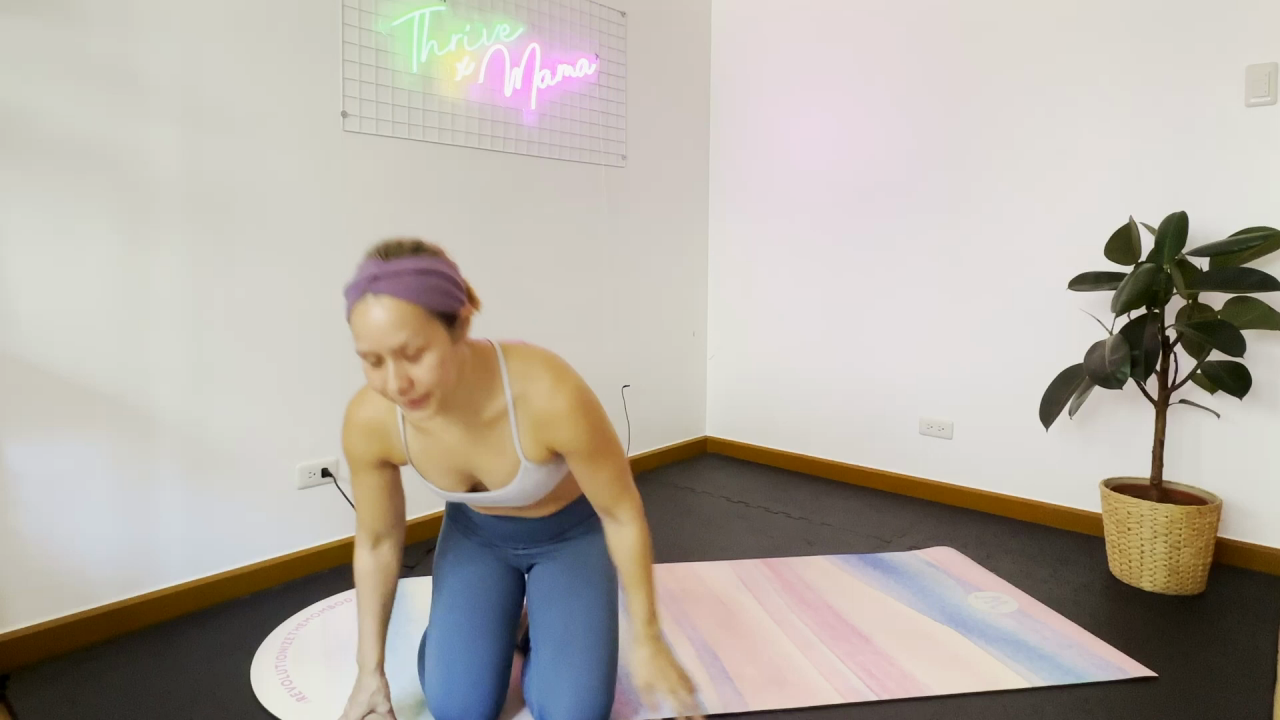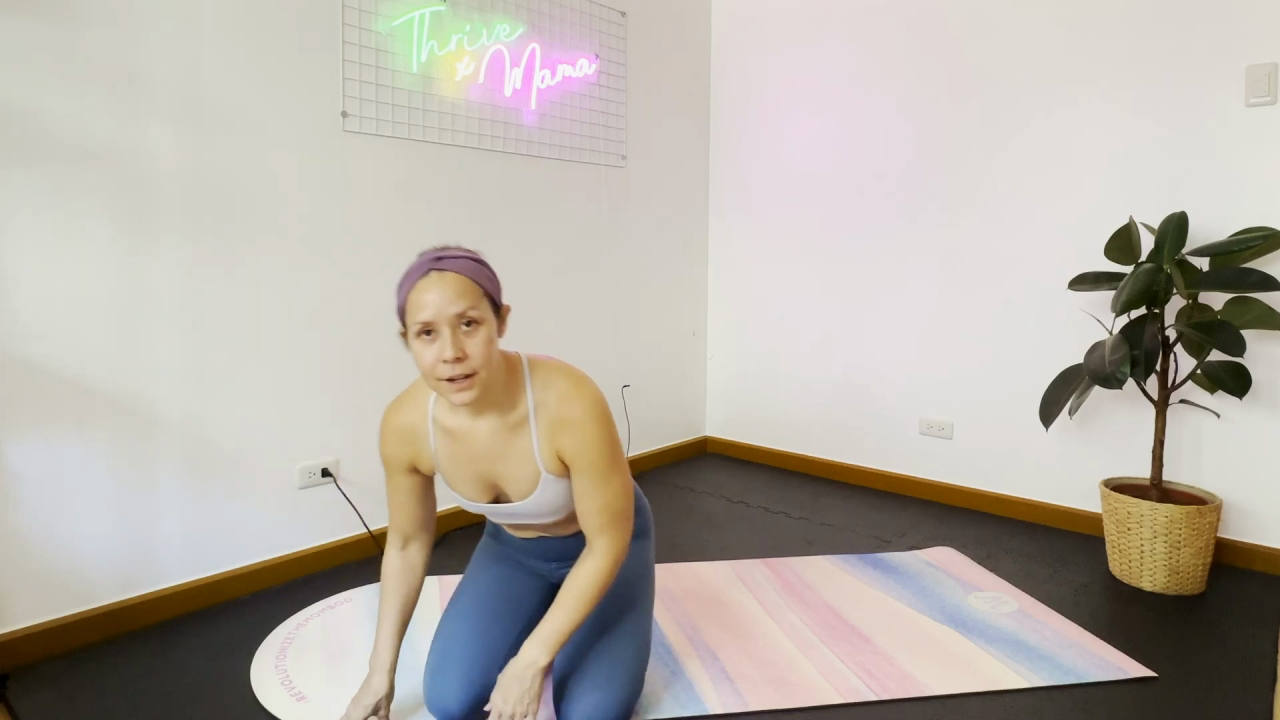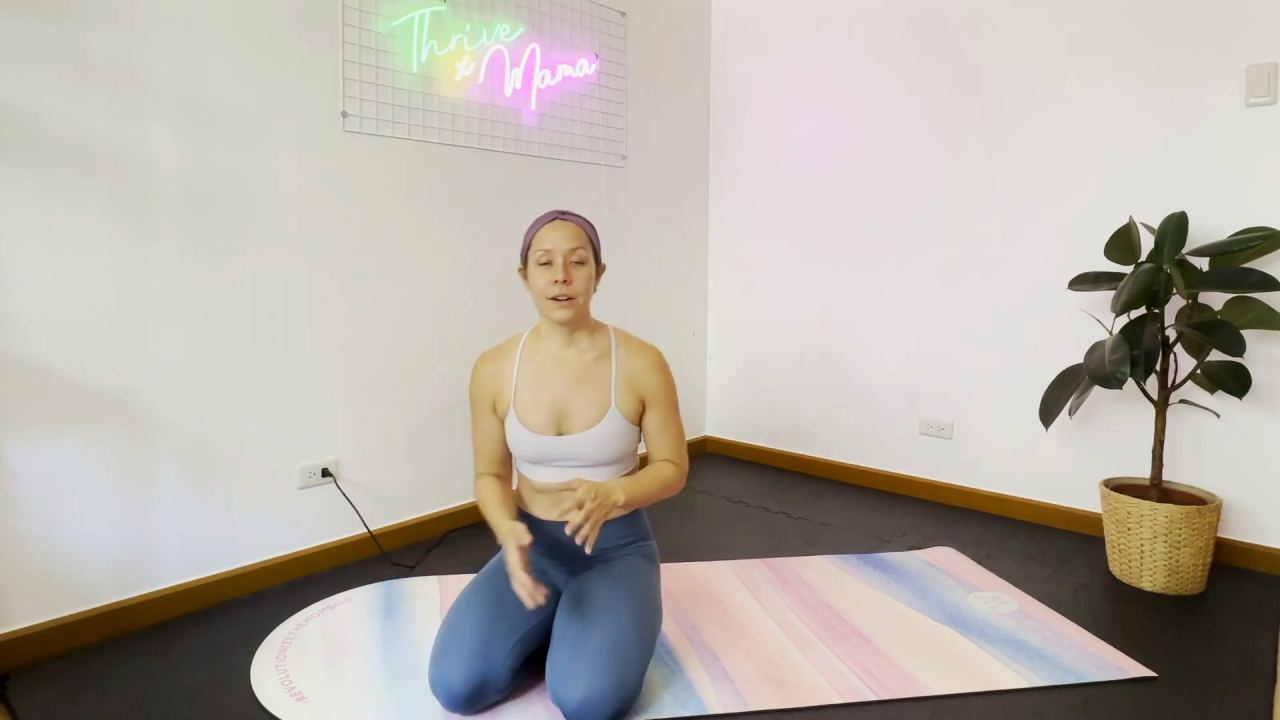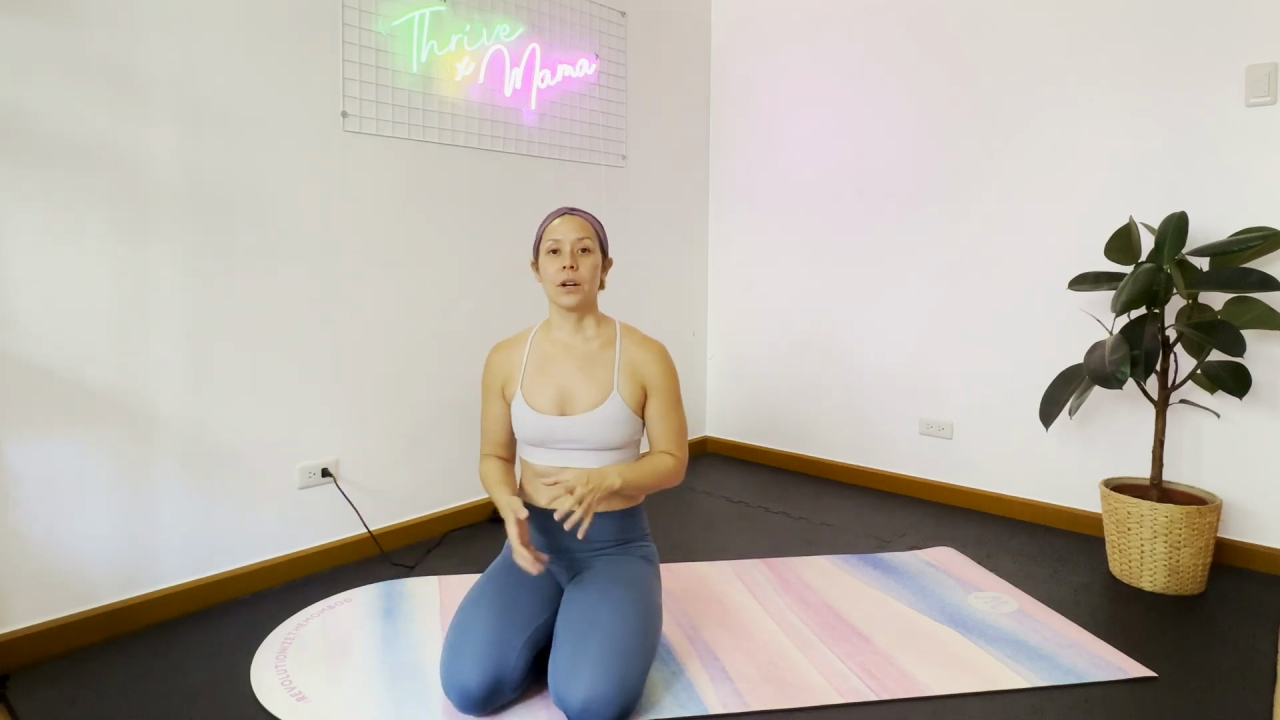
dt=0.5s
person 1, frame 1
left shoulder: (551, 394)
right shoulder: (369, 419)
left elbow: (622, 513)
right elbow: (377, 542)
left wrist: (648, 640)
right wrist: (369, 672)
left hip: (574, 528)
right hip: (476, 532)
left ankle: (548, 630)
right ankle: (474, 632)
person 1, frame 2
left shoulder: (571, 403)
right shoulder: (405, 424)
left elbow: (607, 542)
right elbow: (407, 544)
left wrist: (533, 659)
right wrist: (381, 672)
left hip: (601, 544)
right hip: (512, 548)
right ankle: (539, 622)
person 1, frame 3
left shoulder: (641, 363)
right shoulder: (494, 368)
left elbow: (673, 471)
right elbow: (489, 477)
left wrist: (611, 495)
right wrist: (510, 534)
left hip: (618, 549)
right hip: (534, 549)
left ankle: (595, 630)
right ankle: (553, 628)
person 1, frame 4
left shoulder: (646, 356)
right shoulder: (506, 358)
left elbow: (672, 463)
right elbow: (494, 457)
left wrist: (607, 479)
right wrist: (509, 506)
left hip: (616, 547)
right hip: (536, 544)
left ankle: (602, 631)
right ankle: (556, 631)
